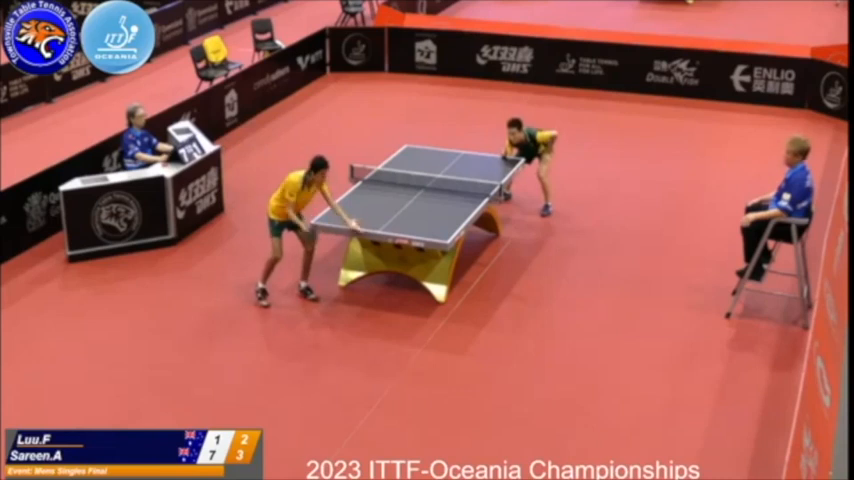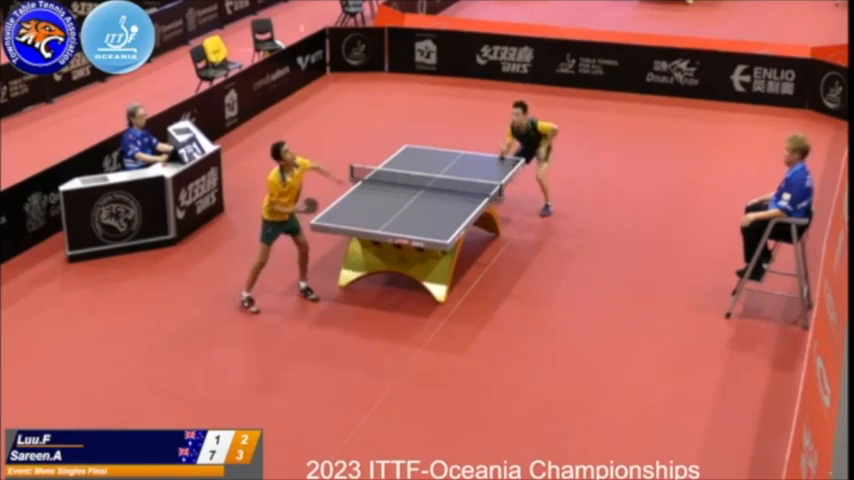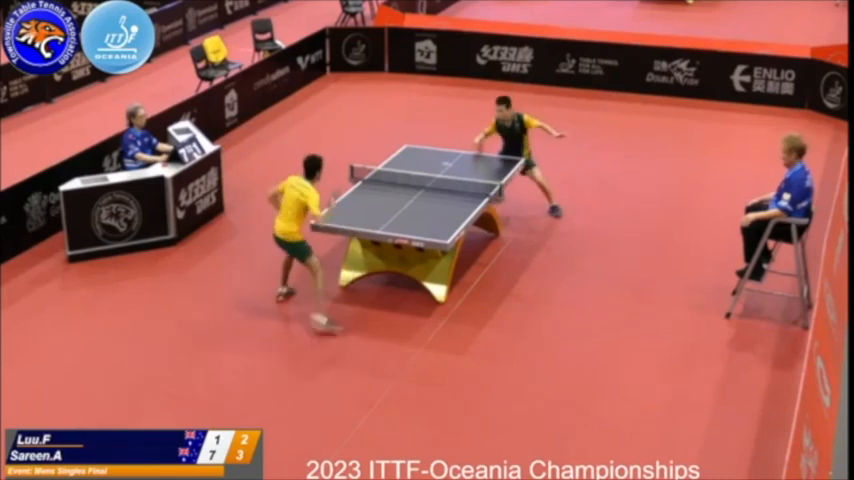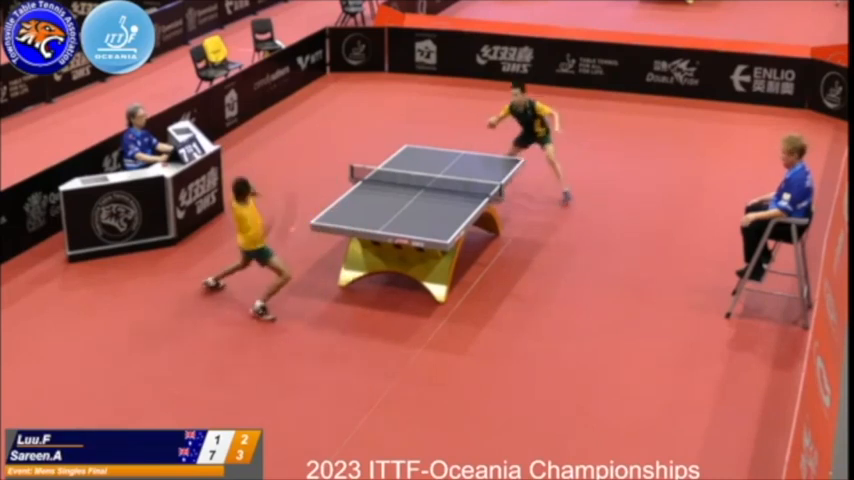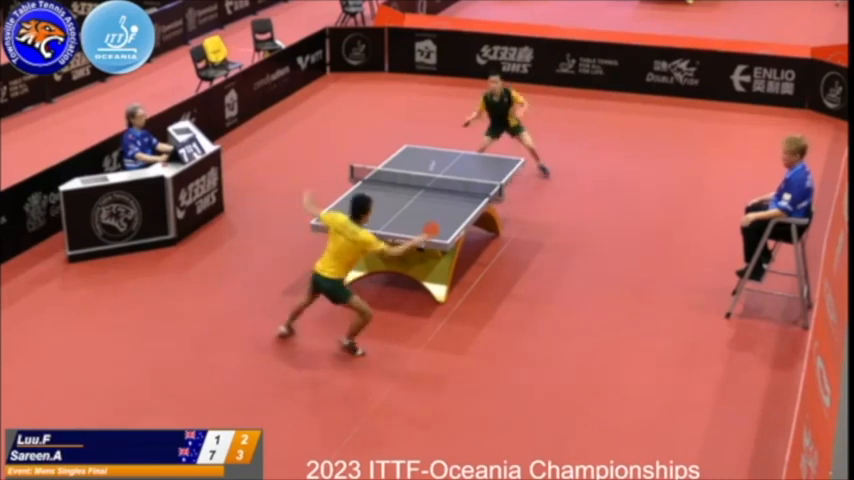
dt=1s
person 1, frame 1
left shoulder: (318, 180)
right shoulder: (294, 181)
left elbow: (331, 203)
right elbow: (289, 210)
left wrist: (349, 221)
right wrist: (302, 225)
left hip: (294, 213)
right hip: (277, 215)
left knee: (309, 247)
right knee: (276, 255)
left ankle: (303, 285)
right ankle: (261, 288)
person 1, frame 2
left shoulder: (300, 164)
right shoulder: (274, 179)
left elbow: (315, 167)
right elbow: (273, 206)
left wrist: (332, 177)
right wrist: (295, 209)
left hip: (289, 214)
right hip: (272, 219)
left knee: (304, 247)
right knee: (262, 260)
left ankle: (303, 285)
right ankle: (246, 295)
person 1, frame 3
left shoulder: (292, 180)
right shoulder: (311, 193)
left elbow: (271, 196)
right elbow: (318, 219)
left hip: (278, 232)
right hip: (292, 238)
left knee: (292, 254)
right knee: (318, 274)
left ankle: (283, 290)
right ankle: (320, 318)
person 1, frame 4
left shoulder: (238, 201)
right shoulder: (242, 213)
left hip: (246, 242)
right hip: (253, 247)
left knee: (244, 263)
right knee: (285, 275)
left ankle: (213, 281)
right ankle: (260, 306)
person 1, frame 5
left shoulder: (337, 219)
right shoulder: (365, 237)
left elbow: (312, 211)
right elbow: (392, 252)
left wrist: (306, 200)
right wrist: (418, 240)
left hip: (318, 275)
right hip: (333, 283)
left knee: (308, 301)
right knee: (367, 314)
left ankle: (286, 328)
right ankle: (348, 342)
person 2, frame 1
left shoulder: (798, 178)
right shoulder: (797, 171)
left elbow: (784, 211)
right elbow: (781, 193)
left wrist: (755, 216)
right wrist: (761, 199)
right hip: (789, 213)
left knee: (749, 226)
right knee: (751, 209)
left ankle: (757, 267)
right ankle: (763, 257)
person 2, frame 2
left shoulder: (798, 178)
right shoulder: (797, 170)
left elbow: (784, 211)
right elbow: (781, 194)
left wrist: (755, 216)
right wrist: (760, 199)
right hip: (790, 213)
left knee: (749, 226)
right knee: (751, 209)
left ankle: (757, 268)
right ankle: (764, 257)
person 2, frame 3
left shoulder: (797, 178)
right shoulder: (798, 170)
left elbow: (784, 211)
right elbow: (781, 194)
left wrist: (755, 216)
right wrist: (760, 199)
right hip: (791, 214)
left knee: (750, 226)
right knee: (751, 209)
left ankle: (757, 268)
right ankle: (764, 257)
person 2, frame 4
left shoulder: (797, 178)
right shoulder: (798, 170)
left elbow: (784, 211)
right elbow: (781, 194)
left wrist: (755, 216)
right wrist: (760, 199)
right hip: (790, 214)
left knee: (749, 226)
right knee: (751, 209)
left ankle: (756, 268)
right ankle: (764, 257)
person 2, frame 5
left shoulder: (798, 178)
right shoulder: (798, 170)
left elbow: (784, 211)
right elbow: (781, 194)
left wrist: (755, 216)
right wrist: (760, 199)
right hip: (789, 213)
left knee: (750, 226)
right knee: (751, 209)
left ankle: (756, 267)
right ankle: (764, 256)
person 3, frame 1
left shoulder: (535, 136)
right shoulder: (511, 139)
left elbow: (555, 134)
right elbow: (508, 156)
left wrist: (549, 150)
right wrist: (505, 155)
left hip: (543, 150)
right hip: (526, 149)
left knee: (541, 174)
left ankle: (548, 204)
right ankle: (506, 192)
person 3, frame 2
left shoulder: (536, 125)
right shoulder: (513, 127)
left elbow: (555, 129)
right elbow: (507, 146)
left wrist: (545, 146)
right wrist: (504, 151)
left hip: (541, 148)
right hip: (527, 148)
left knee: (540, 176)
left ankle: (548, 204)
person 3, frame 3
left shoulder: (522, 119)
right shoulder: (497, 122)
left elbow: (541, 125)
right elbow: (485, 134)
left wrist: (555, 133)
right wrist: (478, 140)
left hip: (523, 156)
right hip: (506, 155)
left knee: (540, 181)
left ankle: (553, 205)
person 3, frame 4
left shoulder: (535, 105)
right shoulder: (511, 107)
left elbow: (554, 113)
right elbow: (499, 117)
left wrist: (556, 127)
right wrist: (493, 121)
left hip: (542, 133)
right hip: (527, 133)
left knee: (551, 158)
right knee: (509, 155)
left ankle: (565, 190)
person 3, frame 5
left shoulder: (509, 93)
right shoulder: (486, 97)
left elbow: (525, 104)
right elbow: (479, 112)
left wrist: (520, 112)
right wrist: (471, 118)
left hip: (512, 123)
right hip: (496, 124)
left knee: (530, 146)
right knee: (482, 148)
left ankle: (539, 164)
